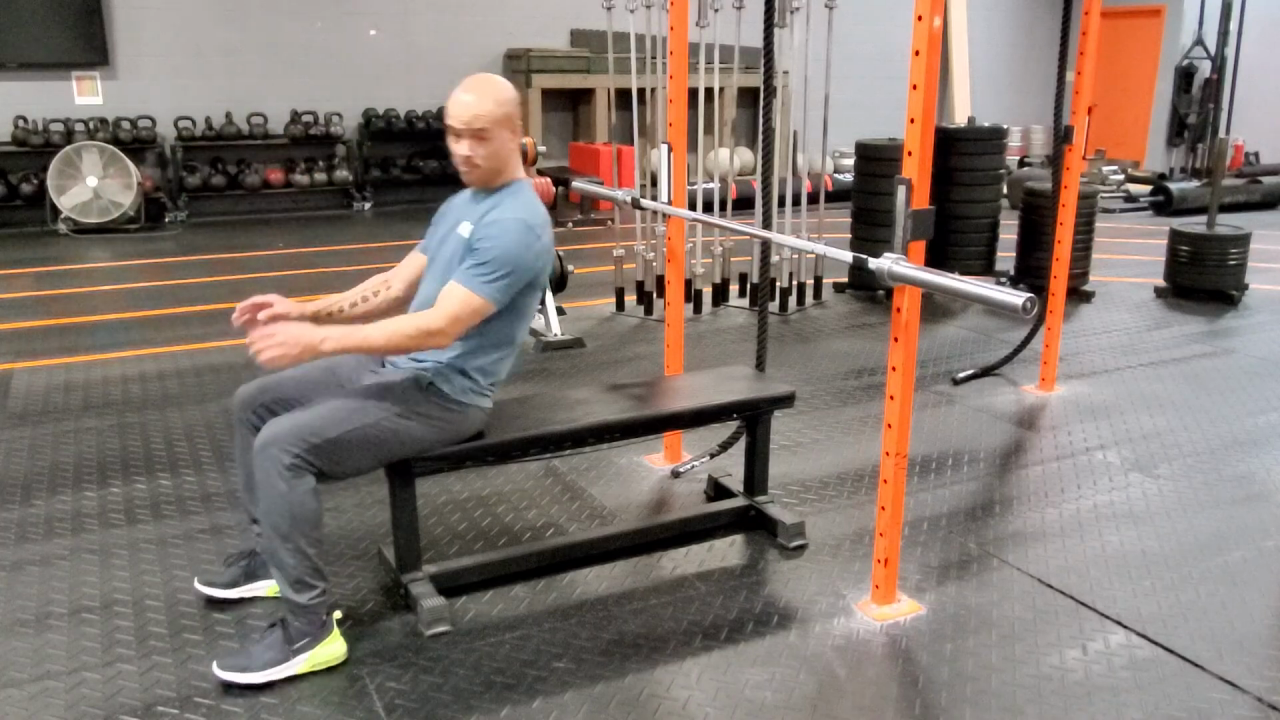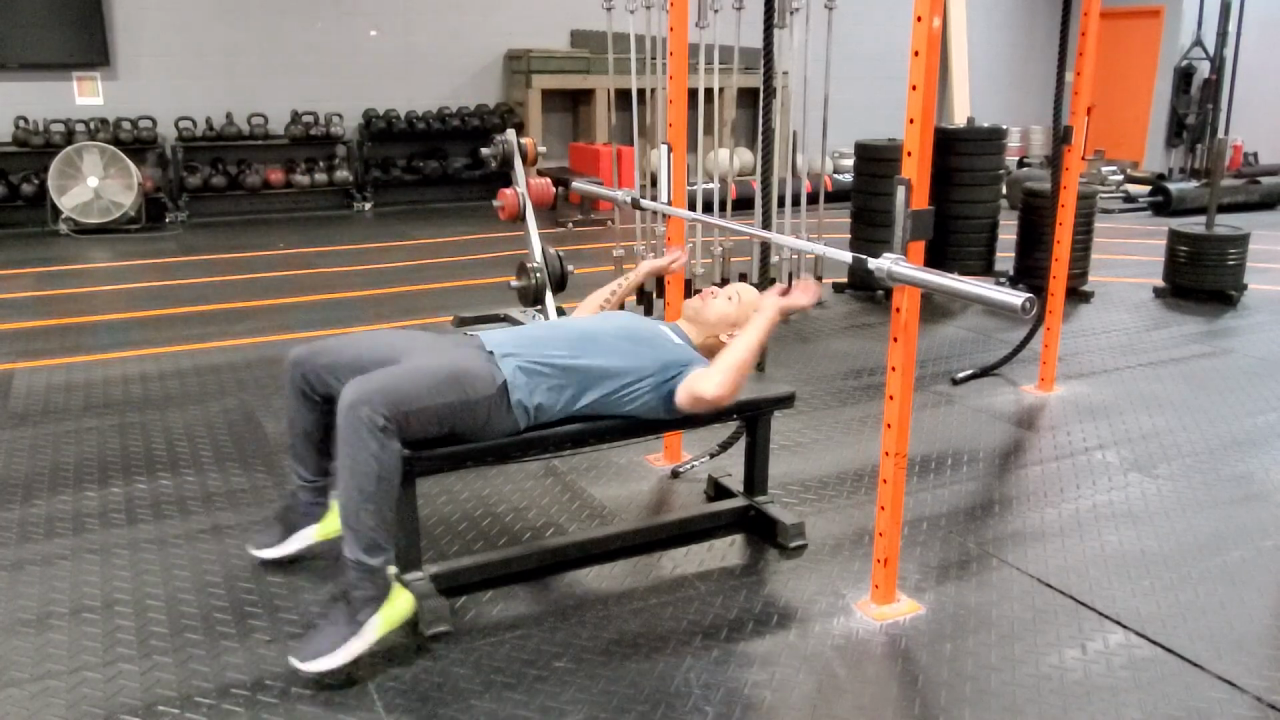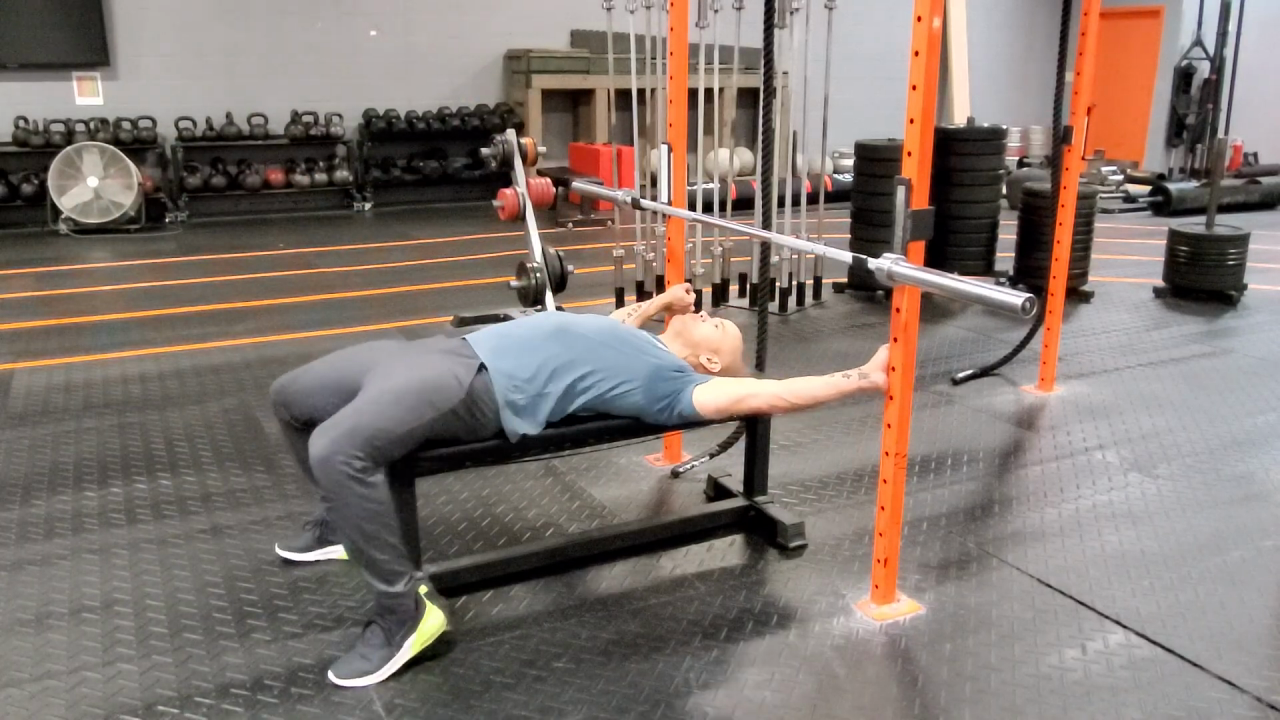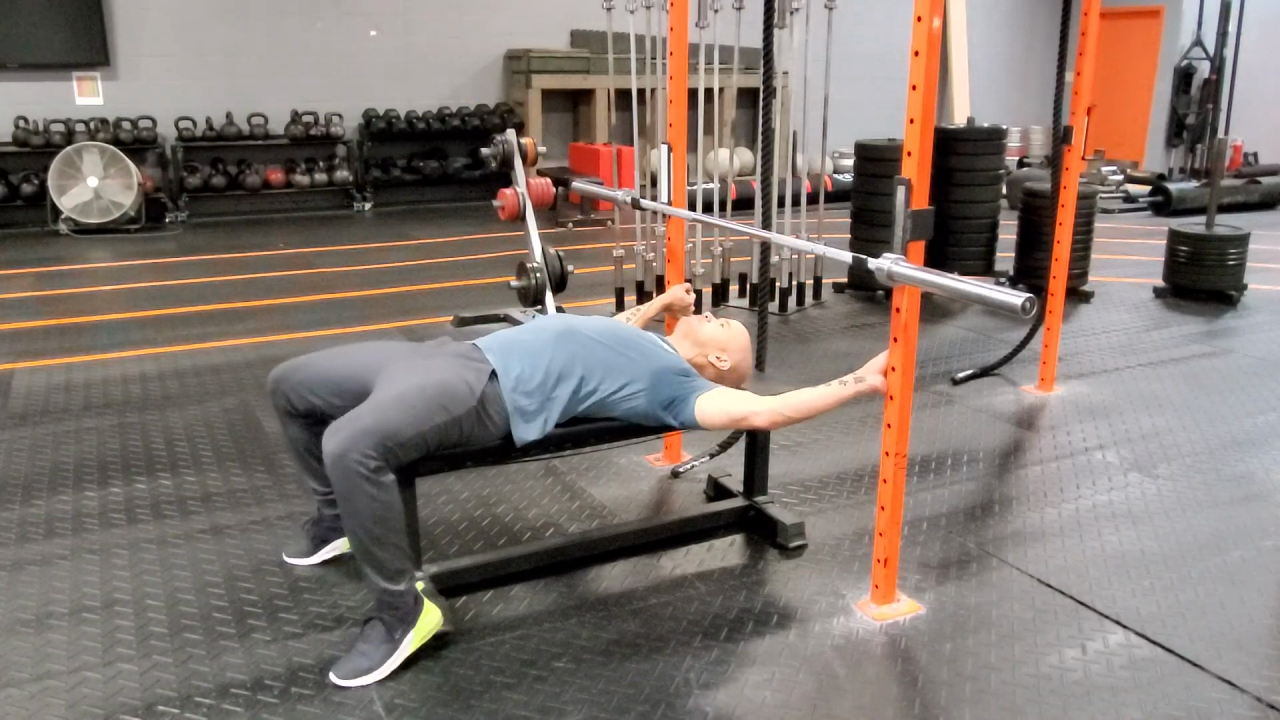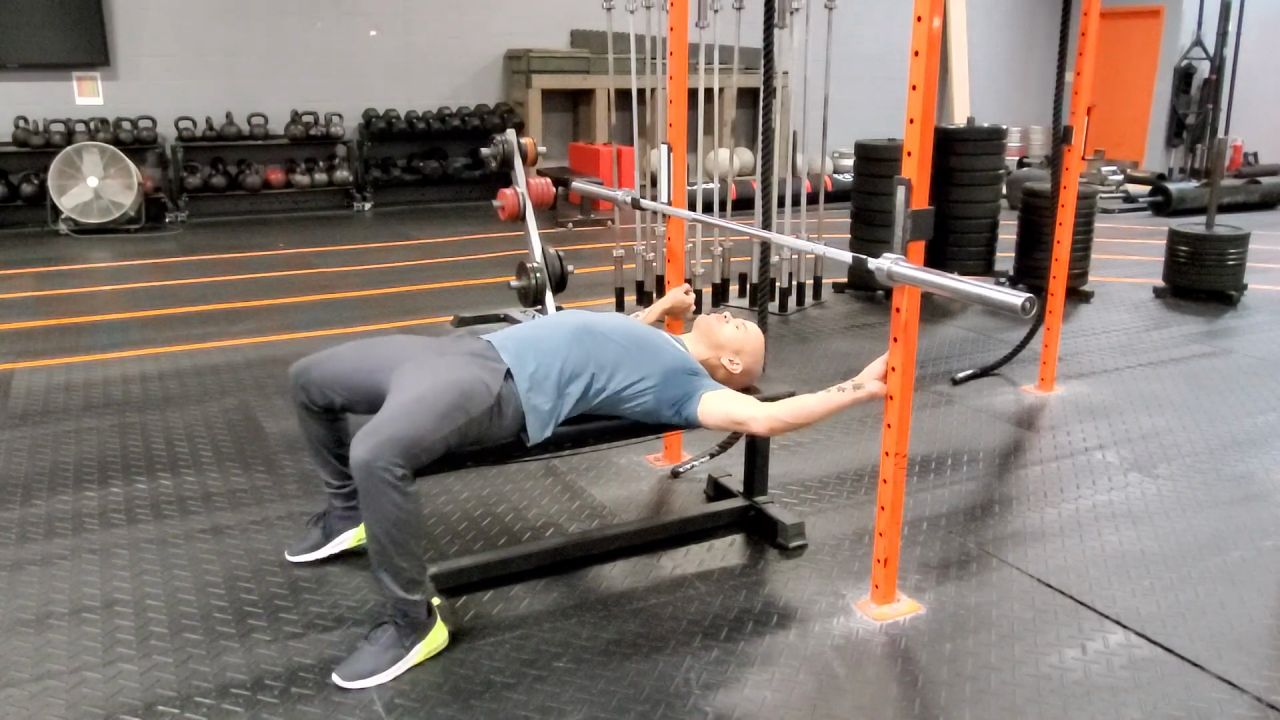
dt=1s
person 1, frame 1
left shoulder: (515, 225)
right shoulder: (463, 203)
left elbow: (439, 327)
right elbow: (399, 284)
left wrist: (321, 341)
right wrist: (307, 311)
left hip: (443, 394)
right hip: (399, 366)
left knee: (284, 445)
right knee: (254, 402)
left ankle: (310, 627)
right ankle: (272, 551)
person 1, frame 2
left shoulder: (682, 365)
right shoulder: (662, 331)
left elbow: (708, 391)
left wrist: (769, 310)
right wrist: (639, 273)
left hip: (505, 388)
right hip: (477, 347)
left knee: (363, 403)
right knee: (308, 366)
left ankle: (369, 592)
right ankle: (314, 505)
person 1, frame 3
left shoulder: (672, 381)
right shoulder: (647, 346)
left elbow: (766, 396)
left wrist: (866, 377)
right wrist: (662, 298)
left hip: (479, 386)
left knee: (337, 448)
right knee: (291, 397)
left ankle: (403, 611)
right ankle: (346, 521)
person 1, frame 4
left shoulder: (677, 385)
right shoulder: (649, 346)
left elbow: (761, 411)
left wrist: (863, 380)
right wrist: (663, 301)
left hip: (487, 392)
right hip: (457, 353)
left knee: (352, 445)
right knee: (290, 385)
left ankle: (402, 610)
right ankle: (338, 517)
person 1, frame 5
left shoulder: (687, 383)
right shoulder: (662, 343)
left elbow: (763, 418)
left wrist: (862, 387)
right wrist: (666, 303)
left hip: (499, 388)
right hip: (468, 349)
left knee: (377, 456)
right knee: (311, 380)
left ankle: (414, 622)
right ankle: (348, 511)
